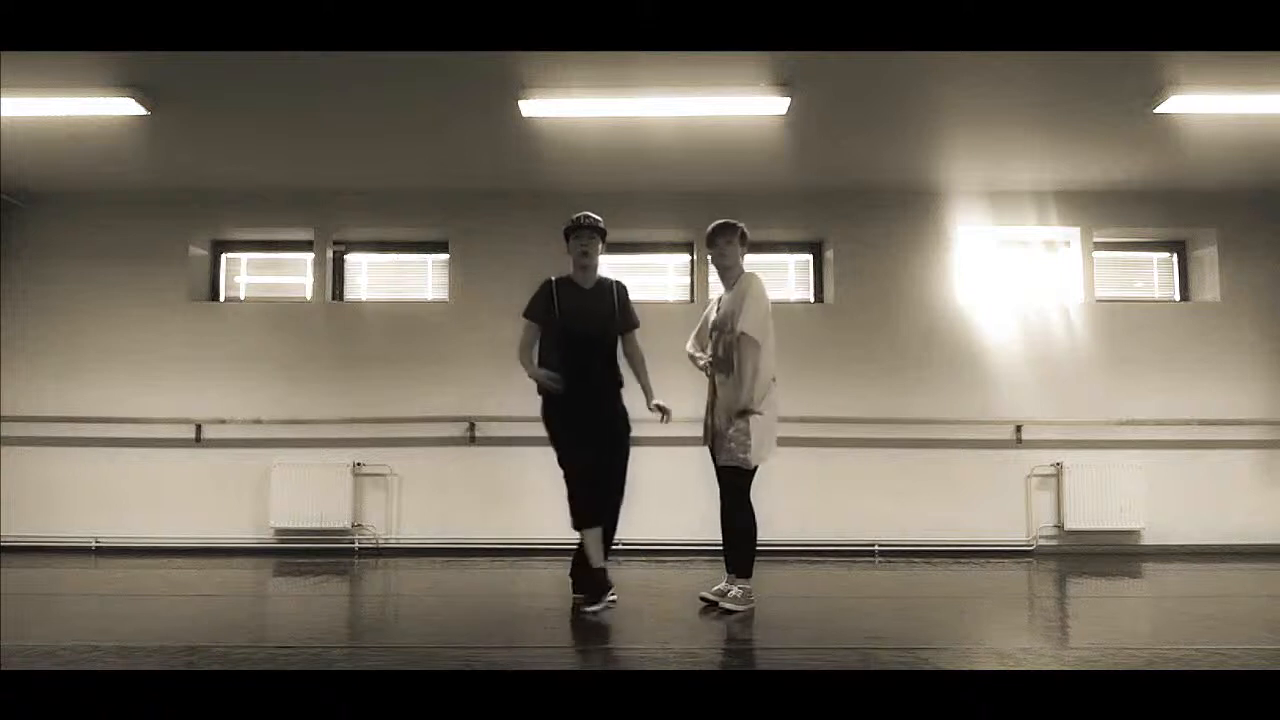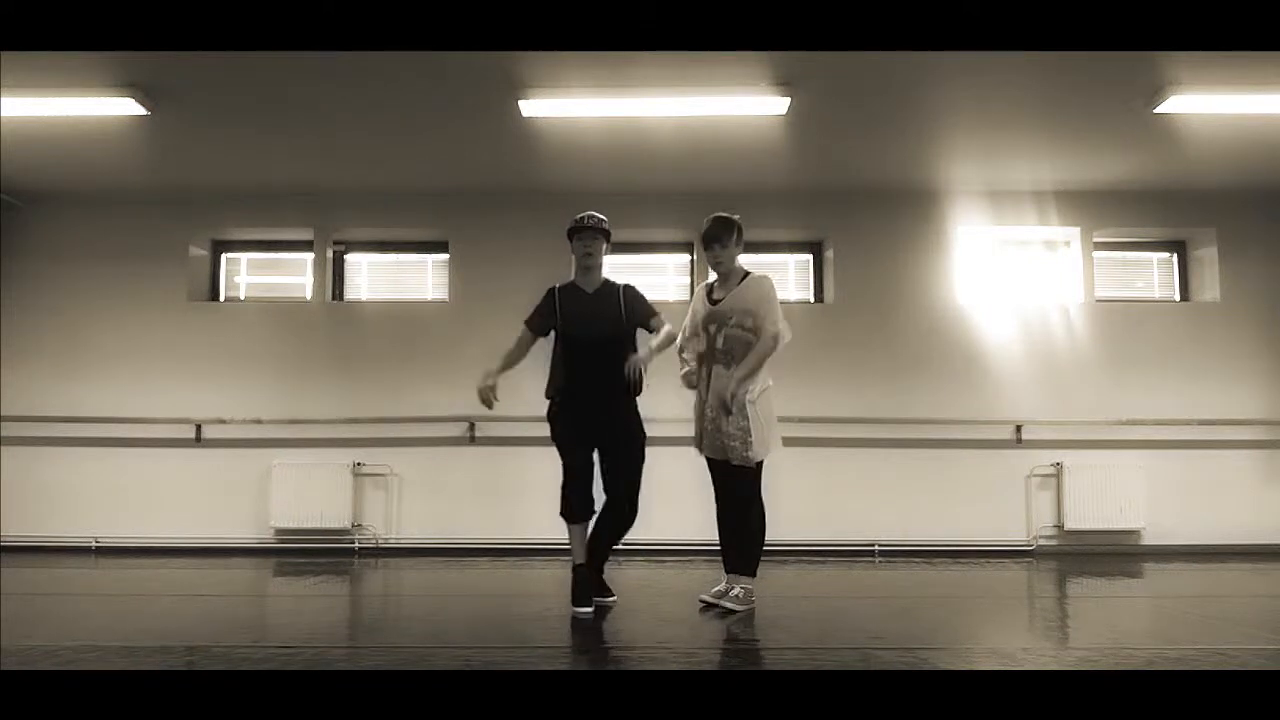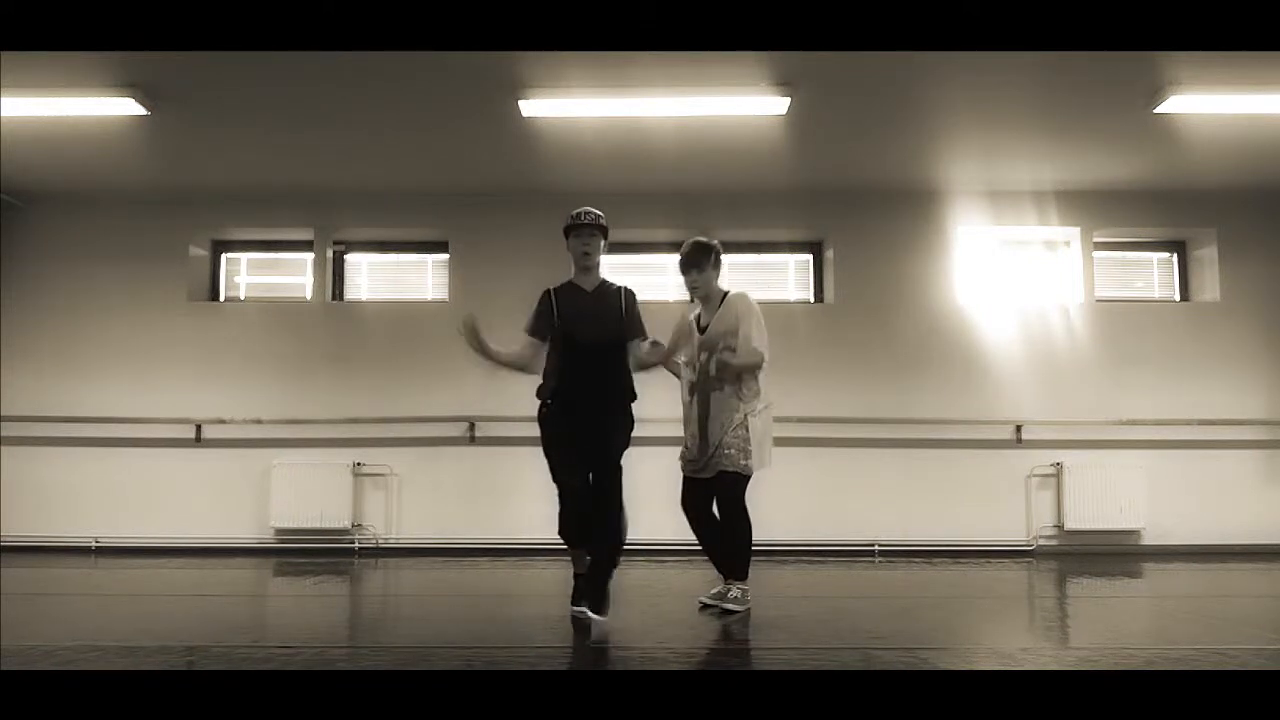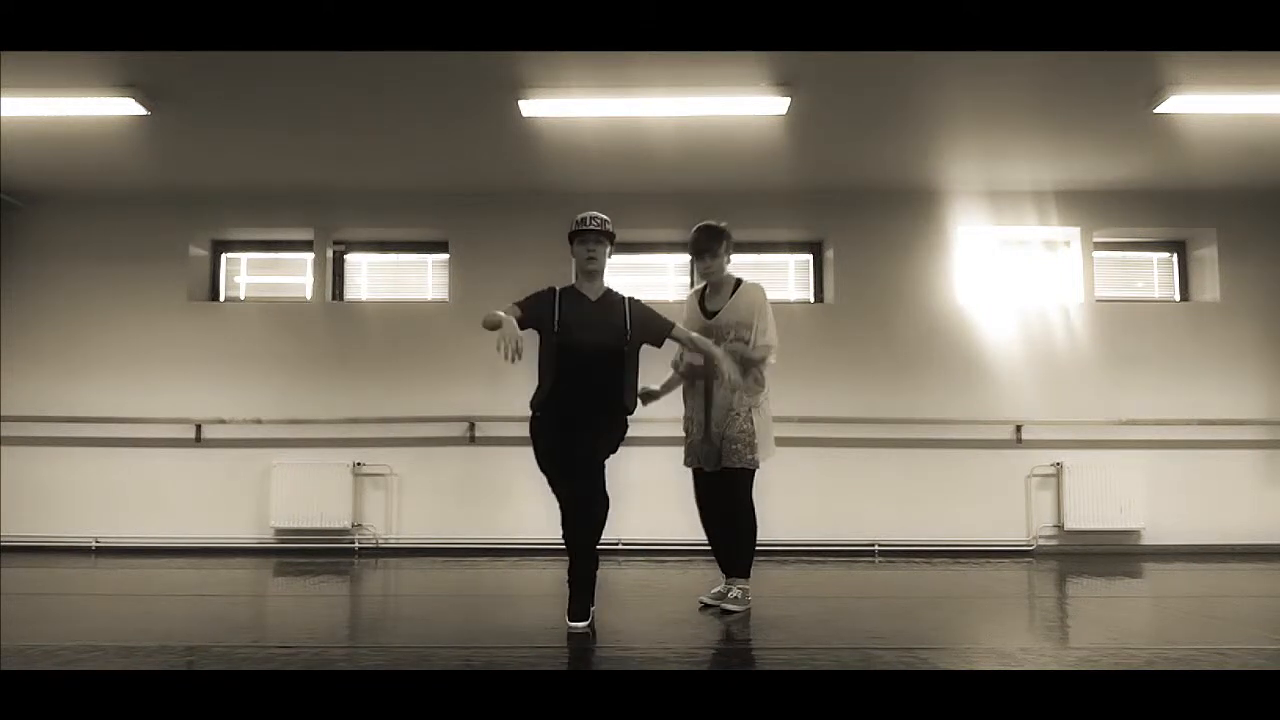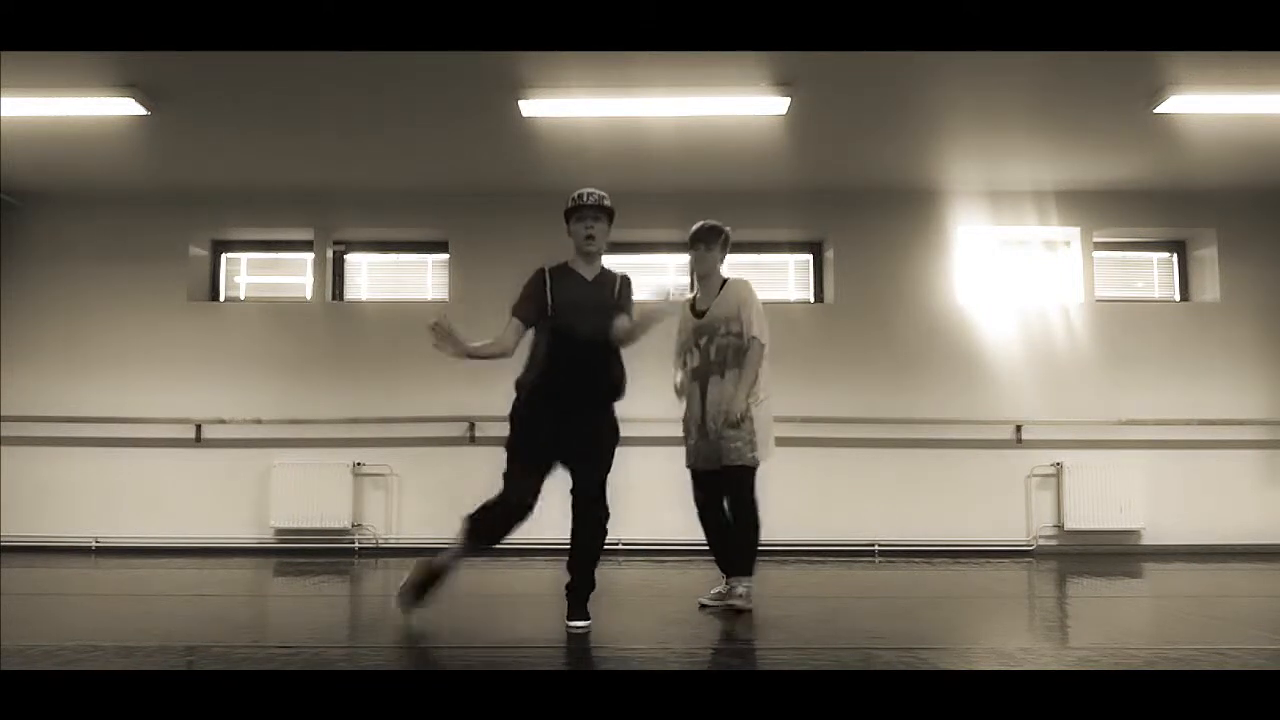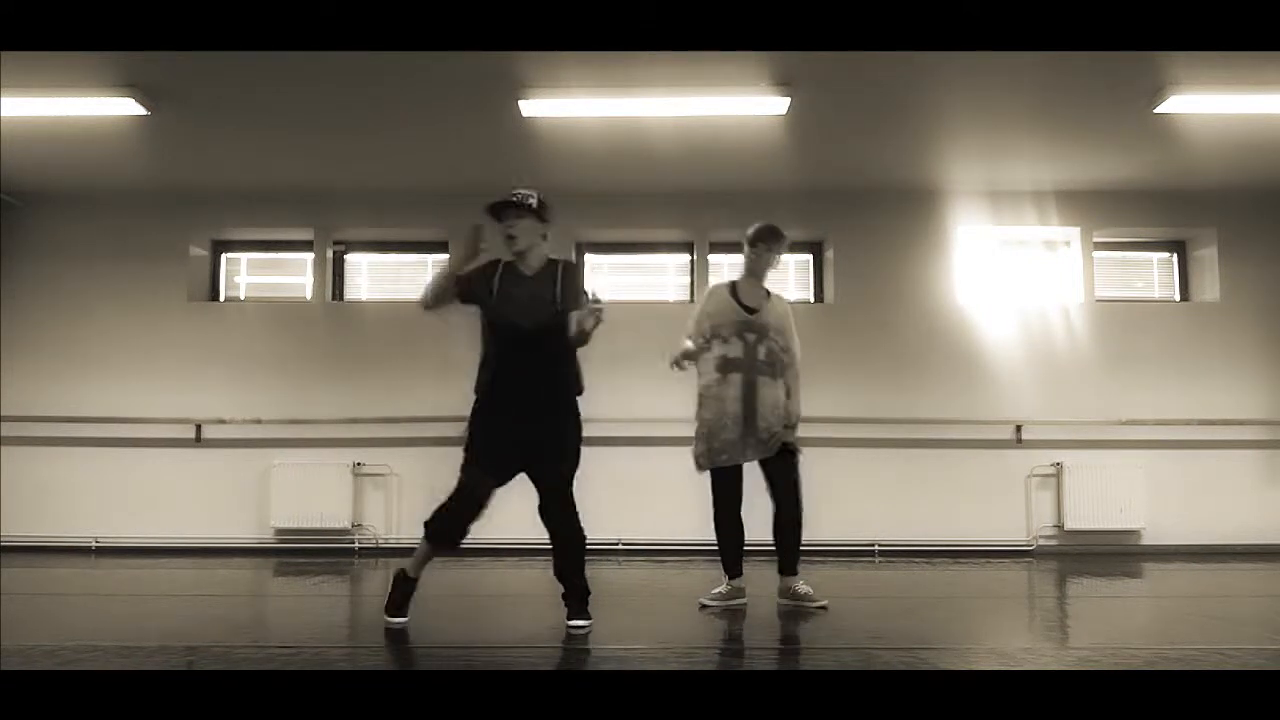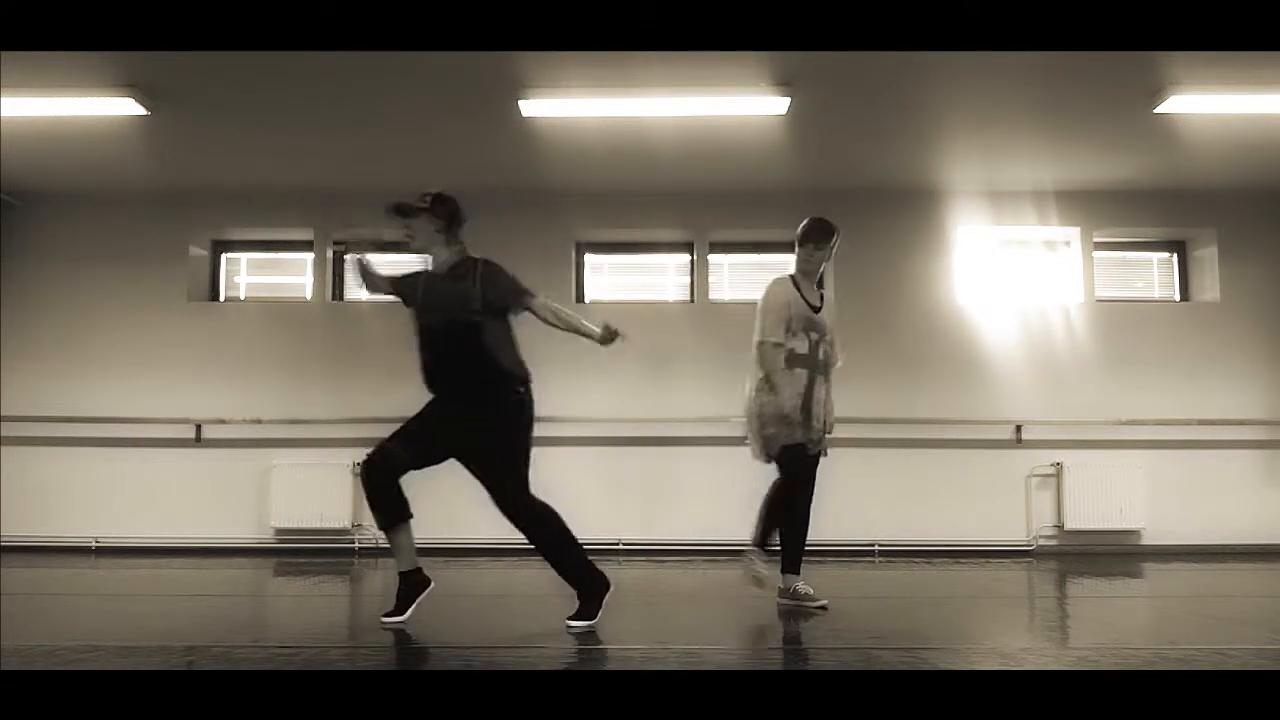
dt=0.7s
person 1, frame 1
left shoulder: (616, 292)
right shoulder: (551, 290)
left elbow: (632, 349)
right elbow: (525, 347)
left wrist: (651, 397)
right wrist: (534, 372)
left hip: (607, 402)
right hip: (564, 403)
left knee: (609, 488)
right knee: (582, 478)
left ankle: (585, 576)
right ankle: (596, 576)
person 1, frame 2
left shoulder: (626, 296)
right shoulder: (557, 298)
left elbow: (669, 330)
right elbow: (523, 341)
left wrist: (648, 350)
right wrist: (493, 373)
left hip: (619, 409)
right hip: (571, 408)
left knee: (624, 496)
right knee: (577, 476)
left ankle: (592, 566)
right ankle: (580, 574)
person 1, frame 3
left shoulder: (623, 298)
right shoulder: (553, 299)
left elbow: (637, 359)
right elbow: (529, 359)
left wrist: (660, 353)
right wrist: (485, 349)
left hip: (611, 412)
right hip: (562, 412)
left knee: (607, 481)
right knee: (574, 494)
left ankle: (598, 581)
right ankle: (582, 575)
person 1, frame 4
left shoulder: (630, 310)
right shoulder: (550, 301)
left elbow: (685, 337)
right elbow: (488, 319)
left wrist: (721, 356)
right wrist: (504, 319)
left hip: (604, 420)
right hip: (554, 420)
left knee: (584, 497)
right knee: (579, 498)
left ankle: (581, 594)
right ankle: (582, 592)
person 1, frame 5
left shoulder: (619, 285)
right shoulder: (545, 280)
left elbow: (619, 335)
right elbow: (508, 341)
left wrist: (647, 320)
right wrist: (466, 349)
left hip: (593, 415)
right hip: (539, 407)
left knee: (591, 505)
right knee: (516, 499)
left ankle: (578, 599)
right ankle: (437, 567)
person 1, frame 6
left shoulder: (565, 274)
right shoulder: (492, 275)
left elbow: (577, 333)
right elbow: (430, 301)
left wrist: (590, 324)
right wrist: (461, 263)
left hip: (554, 412)
right hip: (497, 409)
left knee: (557, 504)
right knee: (470, 497)
left ankle: (576, 599)
right ankle: (408, 578)
person 1, frame 7
left shoulder: (483, 274)
right shoulder: (422, 283)
left elbow: (542, 308)
right elbow: (374, 284)
left wrist: (593, 332)
right wrist: (359, 252)
left hip: (499, 405)
right hip: (451, 405)
left knee: (513, 498)
right knee: (378, 467)
left ankle: (591, 585)
right ankle: (411, 577)
person 2, frame 1
left shoulder: (751, 285)
right shoulder: (717, 301)
left elbow: (748, 339)
right elbow: (695, 344)
left wrist: (746, 395)
right wrist: (703, 363)
left hip: (746, 408)
right hip: (720, 407)
left knee: (737, 494)
right knee: (728, 496)
left ankle: (743, 585)
right ankle: (732, 579)
person 2, frame 2
left shoulder: (758, 285)
right shoulder: (702, 293)
left elbow: (770, 340)
right elbow: (687, 341)
left wrist: (734, 381)
right wrist: (689, 366)
left hip: (744, 403)
right hip: (711, 404)
left knee: (746, 493)
right knee: (725, 495)
left ankle: (746, 582)
right ankle: (731, 578)
person 2, frame 3
left shoulder: (741, 304)
right shoulder: (692, 321)
left elbow: (758, 356)
left wrist: (734, 361)
right wrist: (667, 360)
left hip: (740, 419)
right hip: (703, 425)
left knee: (730, 498)
right knee: (693, 502)
left ankle: (741, 584)
right ankle: (728, 578)
person 2, frame 4
left shoulder: (752, 294)
right shoulder: (693, 301)
left elbow: (766, 350)
left wrist: (747, 357)
right wrist: (661, 391)
left hip: (742, 410)
right hip: (702, 414)
left knee: (737, 495)
right knee: (707, 497)
left ankle: (741, 584)
right ankle: (729, 577)
person 2, frame 5
left shoulder: (740, 290)
right shoulder: (686, 307)
left elbow: (757, 345)
left wrist: (739, 397)
right wrist: (680, 380)
left hip: (738, 409)
right hip: (700, 414)
left knee: (739, 492)
right knee: (706, 498)
left ankle: (744, 582)
right ankle: (730, 578)
person 2, frame 6
left shoulder: (779, 307)
right shoulder: (716, 296)
left elbow: (790, 359)
right elbow: (694, 342)
left wrist: (793, 402)
right wrist: (686, 352)
left hip: (770, 413)
right hip: (722, 411)
left knee: (788, 493)
right knee: (727, 497)
left ankle: (789, 581)
right ankle: (733, 583)
person 2, frame 7
left shoulder: (826, 302)
right shoulder: (779, 289)
right elbow: (766, 346)
left wrist: (827, 407)
right wrist: (780, 394)
left hip: (811, 408)
right hip: (777, 400)
left knee: (803, 491)
right knee: (794, 474)
left ankle: (791, 580)
right ankle: (757, 548)
